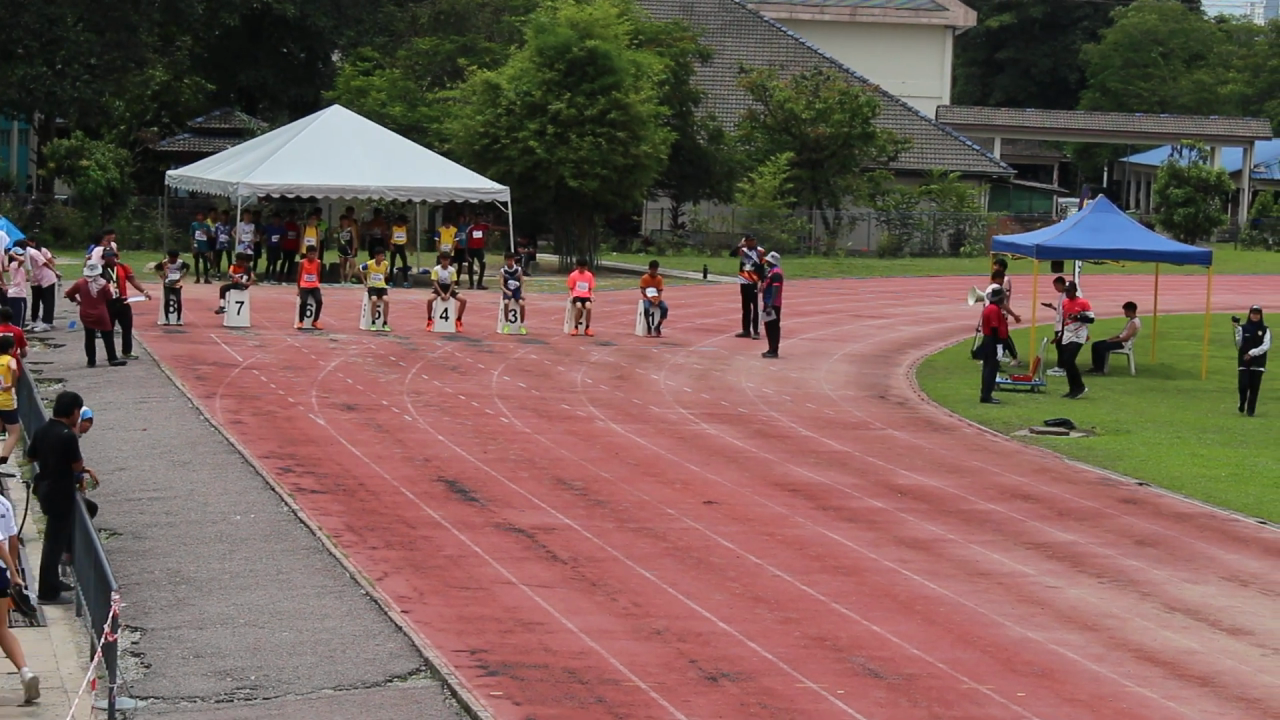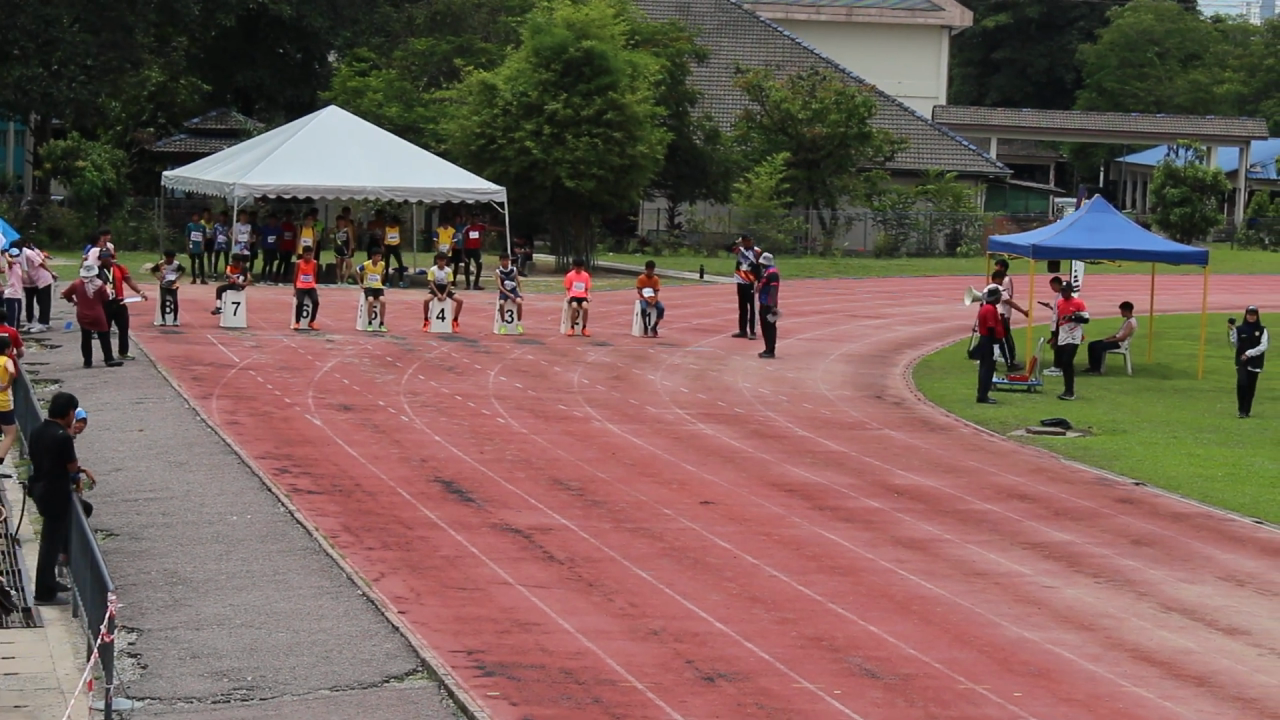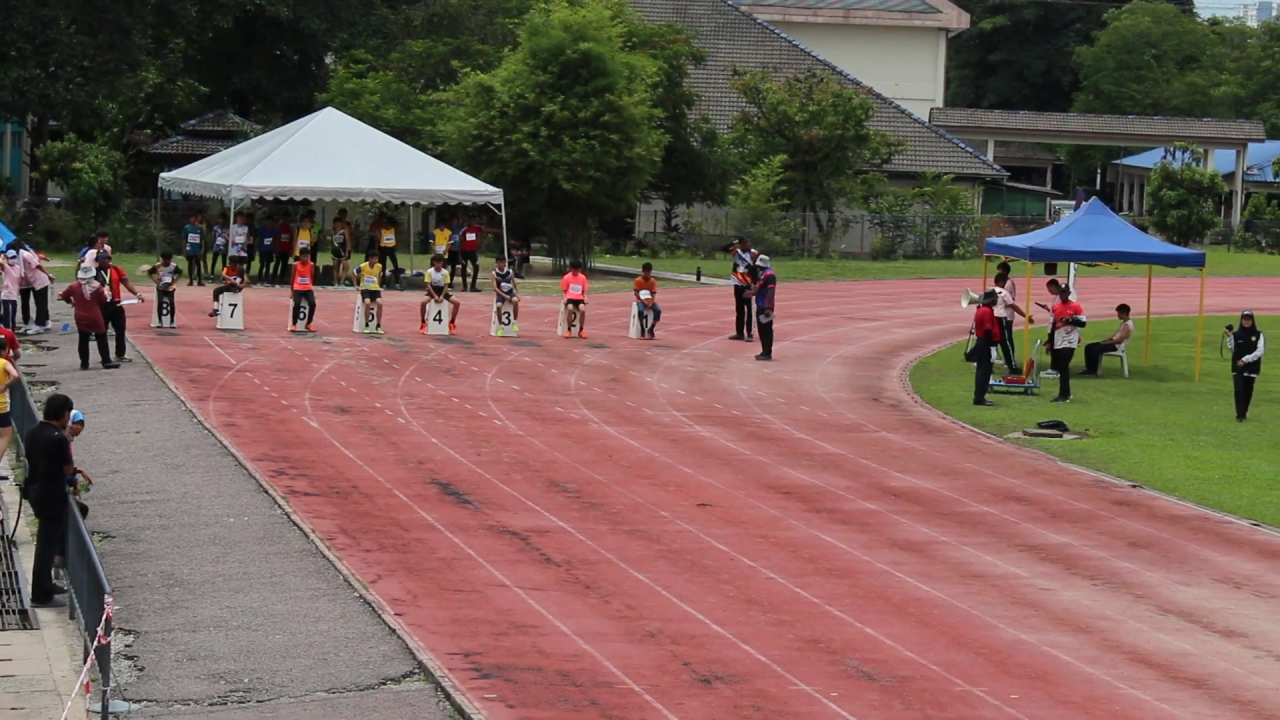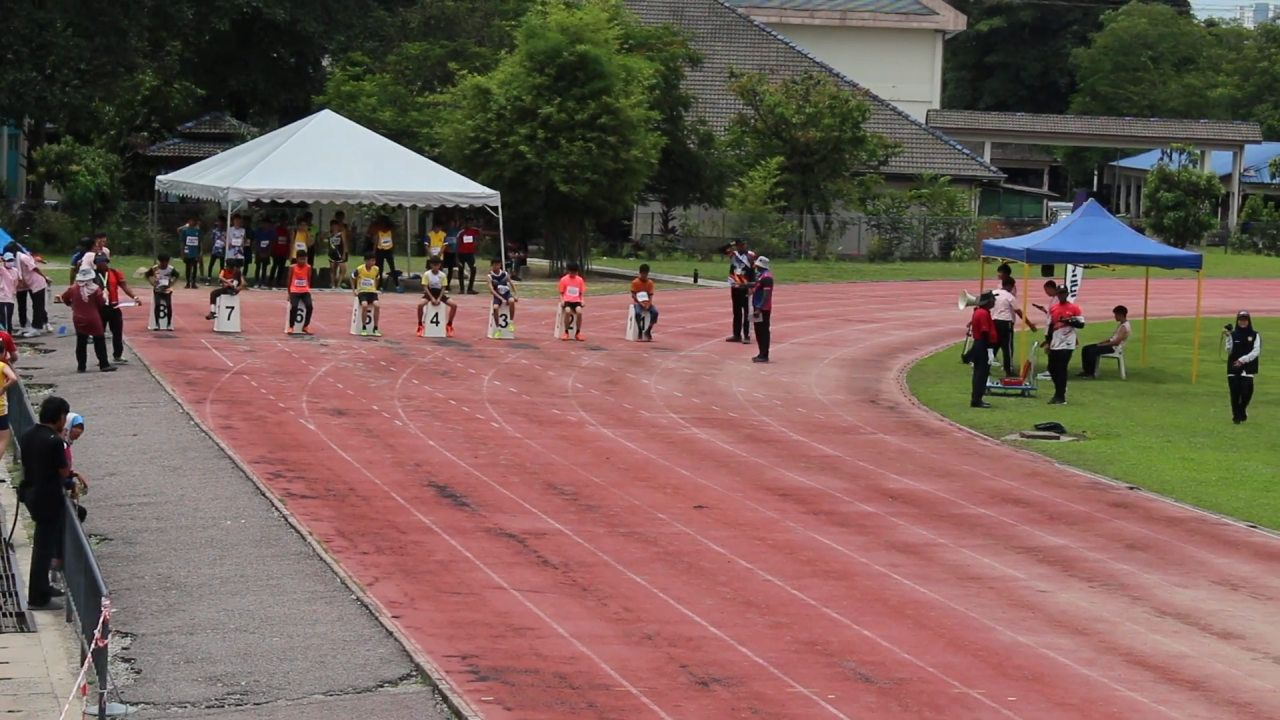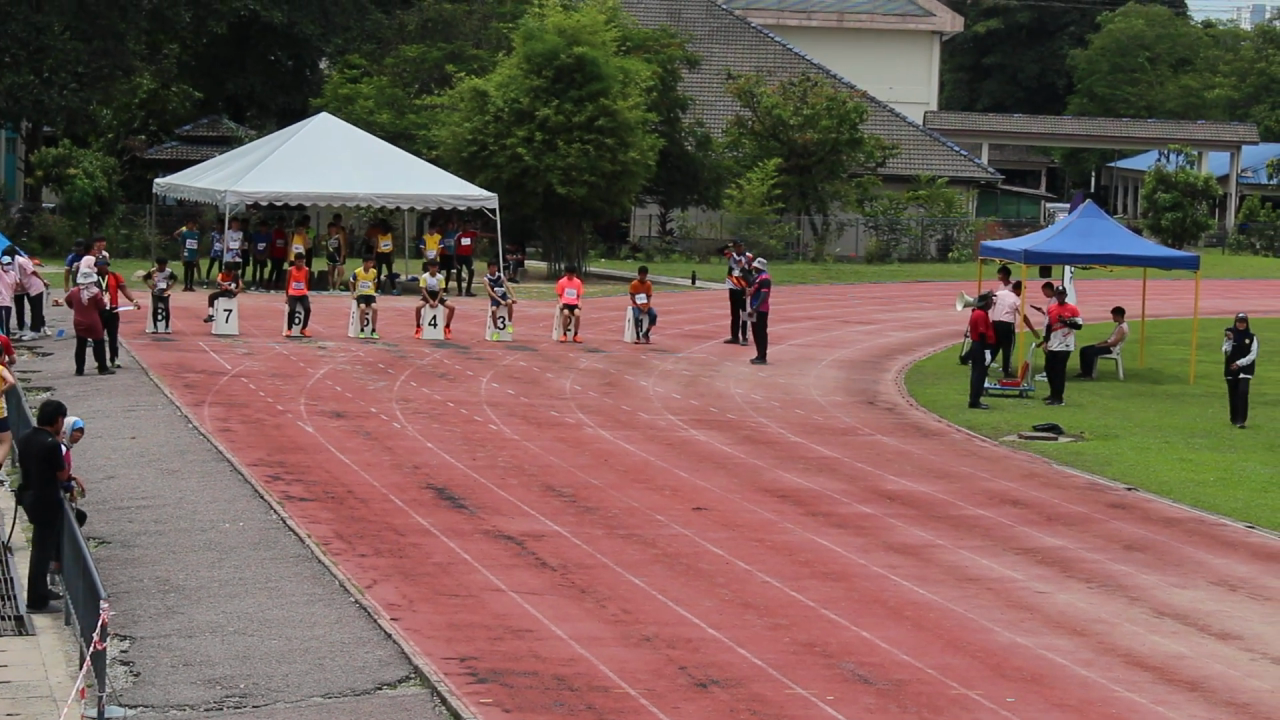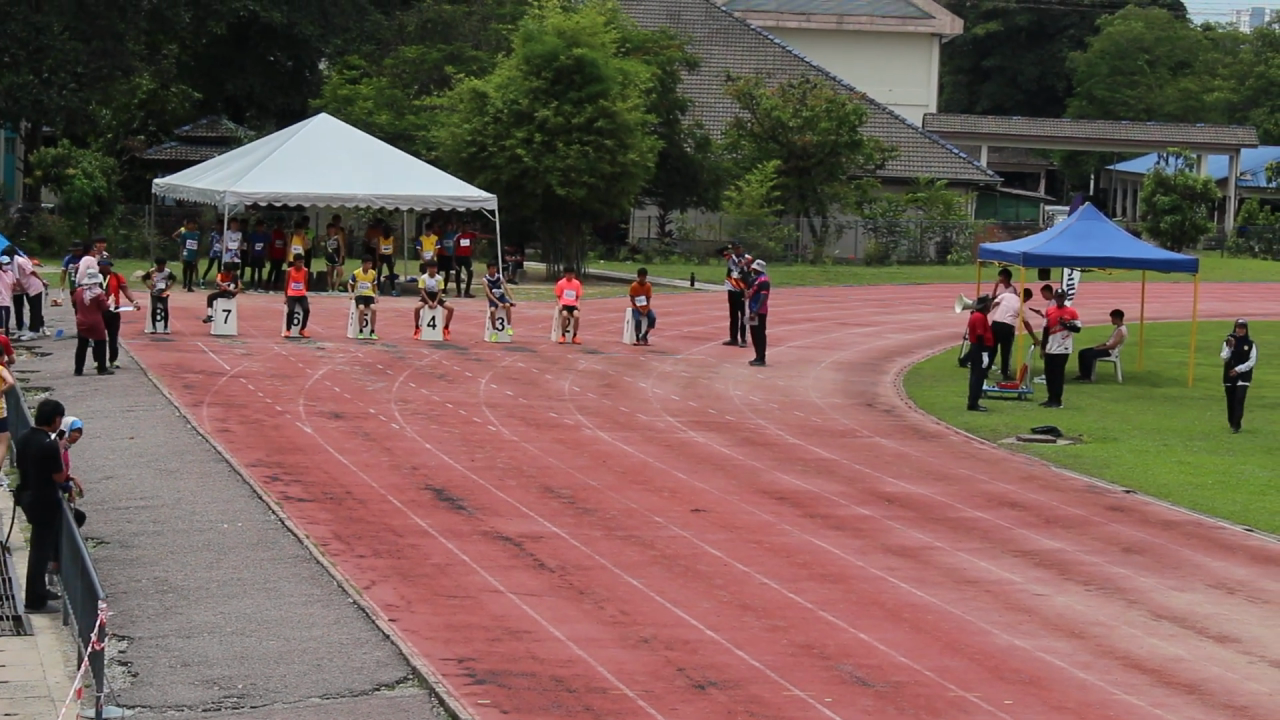
dt=0.2s
person 1, frame 1
left shoulder: (42, 430)
right shoulder: (67, 436)
left elbow: (30, 457)
right elbow: (77, 467)
left hip: (45, 488)
right hip: (60, 493)
left knee: (55, 538)
right knee: (56, 541)
left ankle: (52, 581)
right ankle: (48, 592)
person 1, frame 2
left shoulder: (37, 431)
right shoulder: (62, 437)
right elbow: (72, 468)
left hip: (40, 489)
right hip: (55, 494)
left knee: (51, 539)
right knee: (52, 542)
left ankle: (48, 582)
right ankle: (44, 593)
person 1, frame 3
left shoulder: (32, 433)
right shoulder: (58, 438)
right elbow: (68, 469)
left hip: (35, 491)
right hip: (51, 496)
left knee: (47, 540)
right knee: (48, 543)
left ankle: (44, 584)
right ankle: (41, 595)
person 1, frame 4
left shoulder: (27, 436)
right shoulder: (53, 441)
right elbow: (64, 472)
right wrist: (61, 442)
left hip: (31, 493)
right hip: (47, 498)
left knee: (44, 543)
right knee: (45, 546)
left ankle: (41, 587)
right ankle: (38, 597)
person 1, frame 5
left shoulder: (25, 439)
right shoulder: (51, 444)
right elbow: (62, 475)
right wrist: (58, 444)
left hip: (29, 496)
right hip: (45, 501)
left knee: (42, 546)
right knee: (43, 549)
left ankle: (40, 590)
right ankle: (36, 601)
person 1, frame 6
left shoulder: (23, 439)
right shoulder: (49, 445)
right elbow: (58, 478)
right wrist: (59, 453)
left hip: (28, 497)
right hip: (43, 501)
left knee: (41, 546)
right knee: (41, 549)
left ankle: (38, 590)
right ankle: (35, 601)
